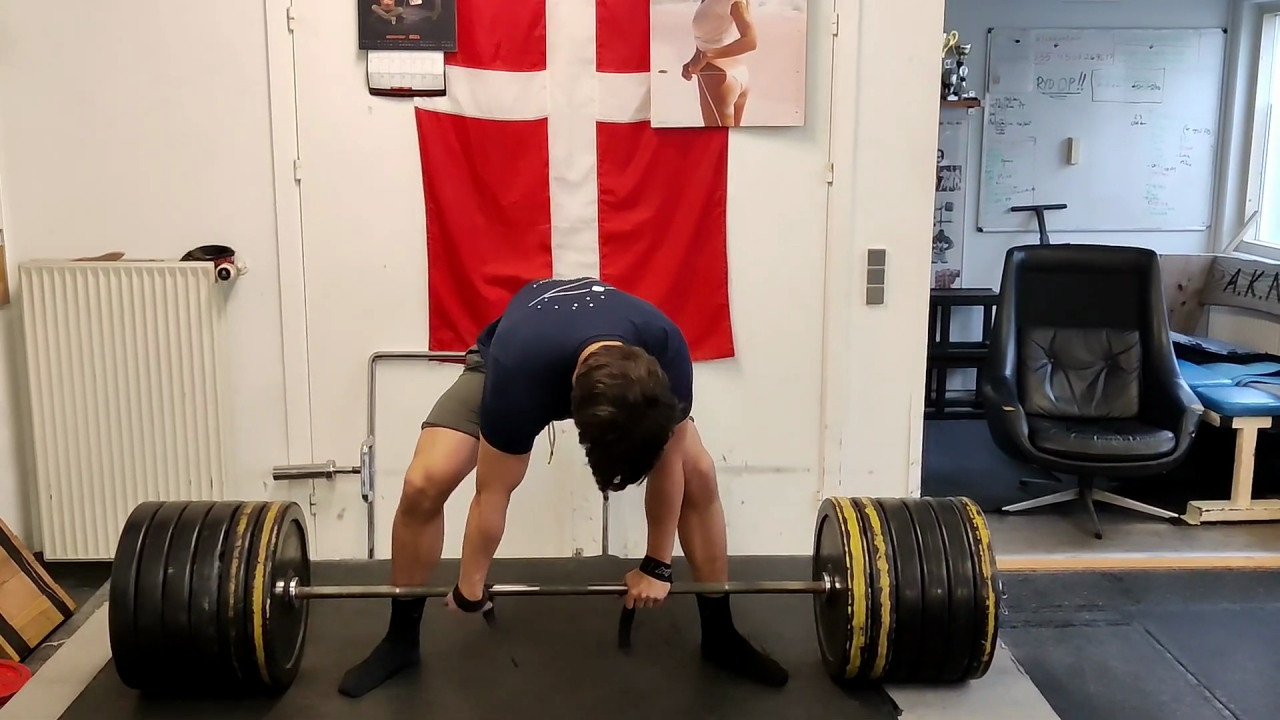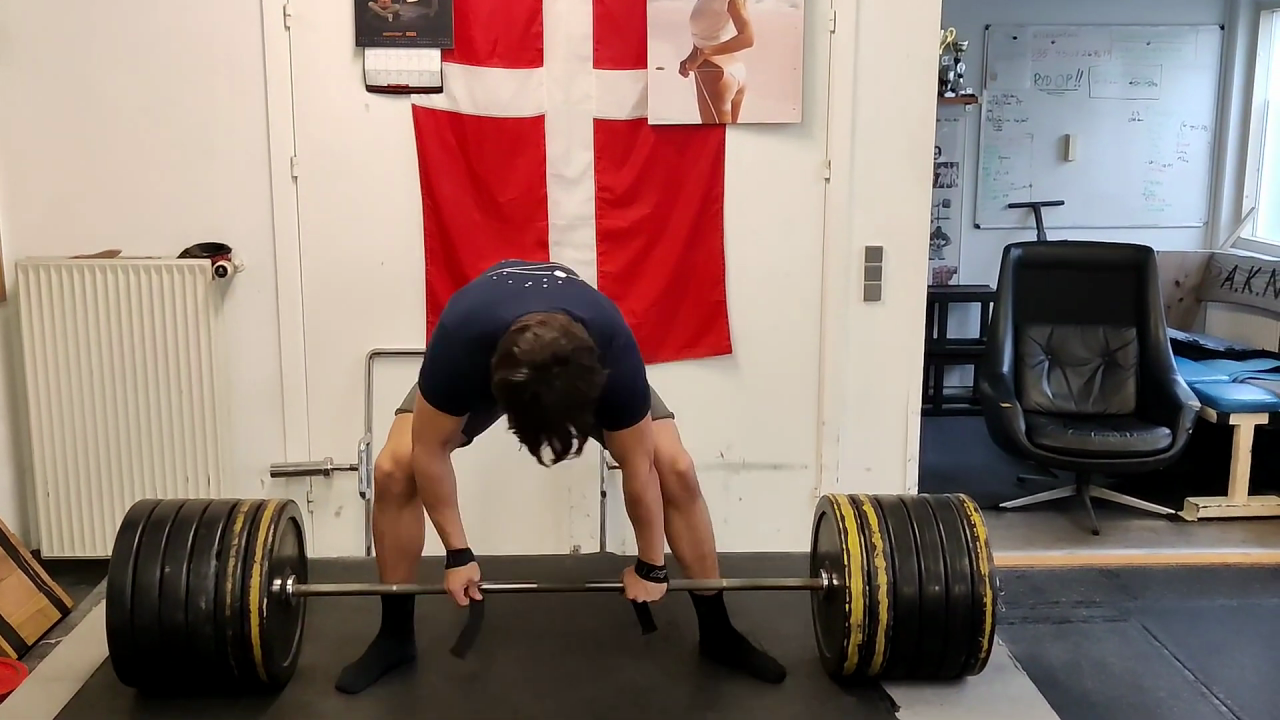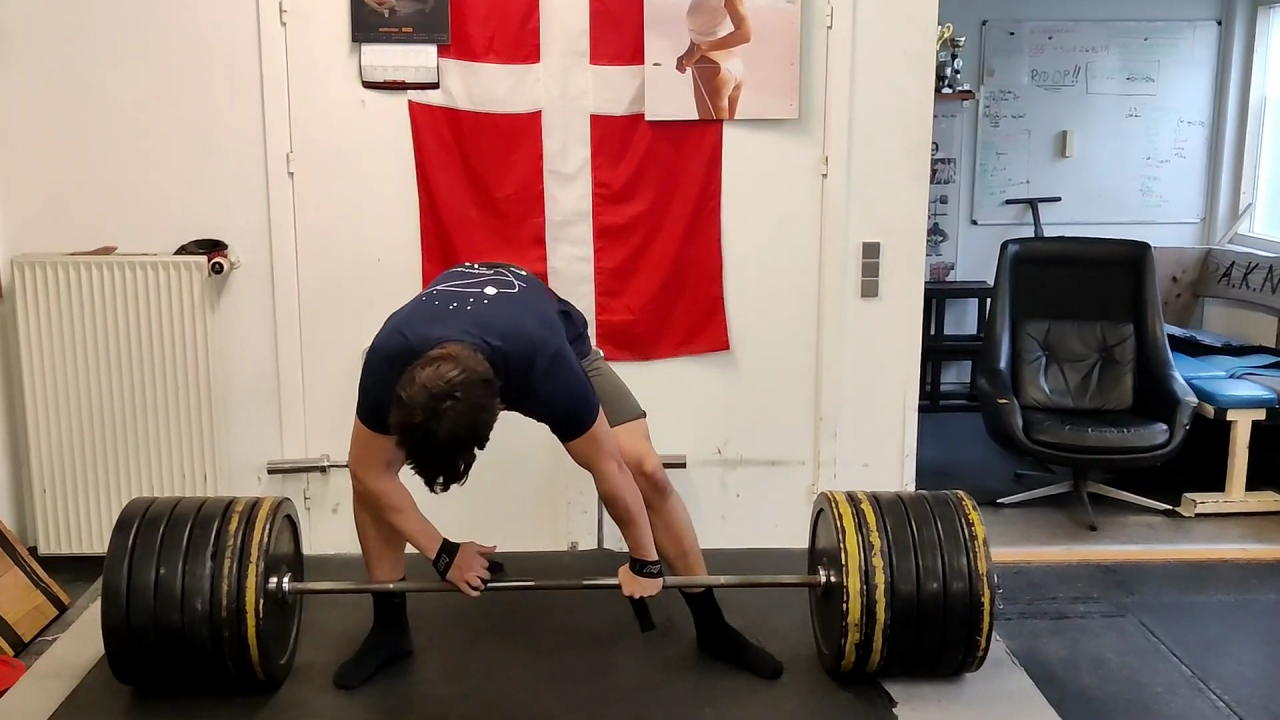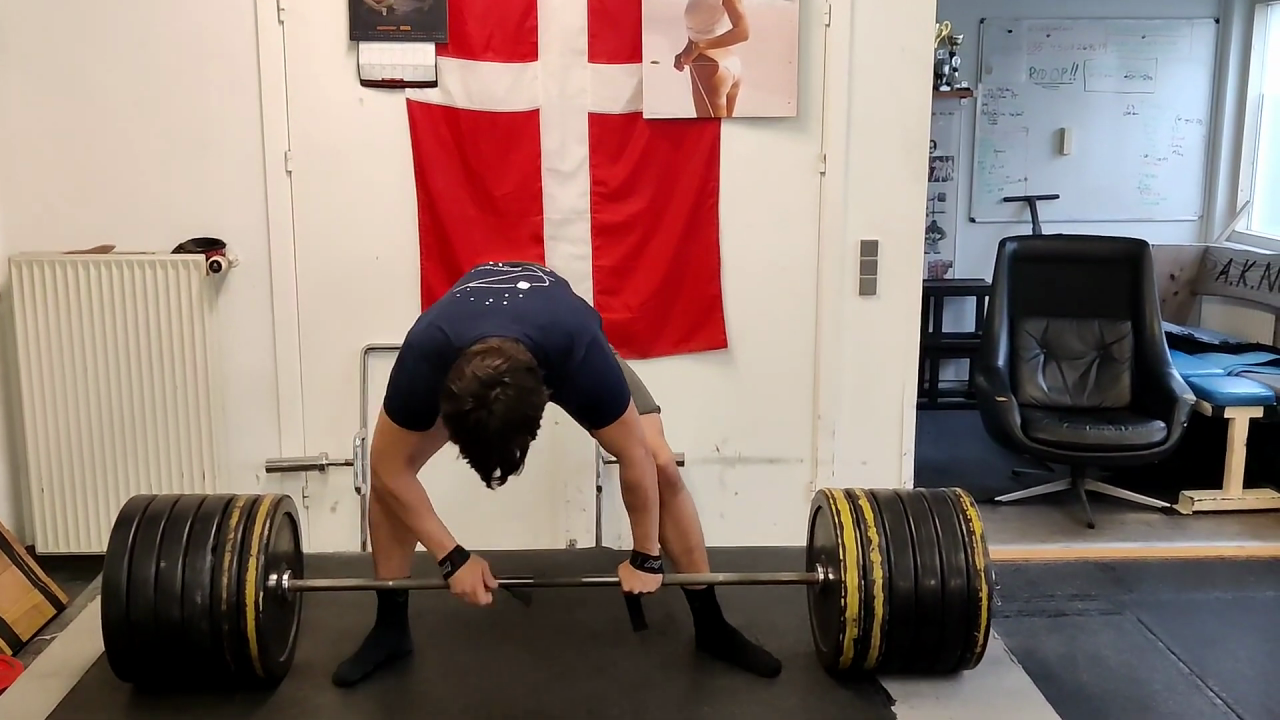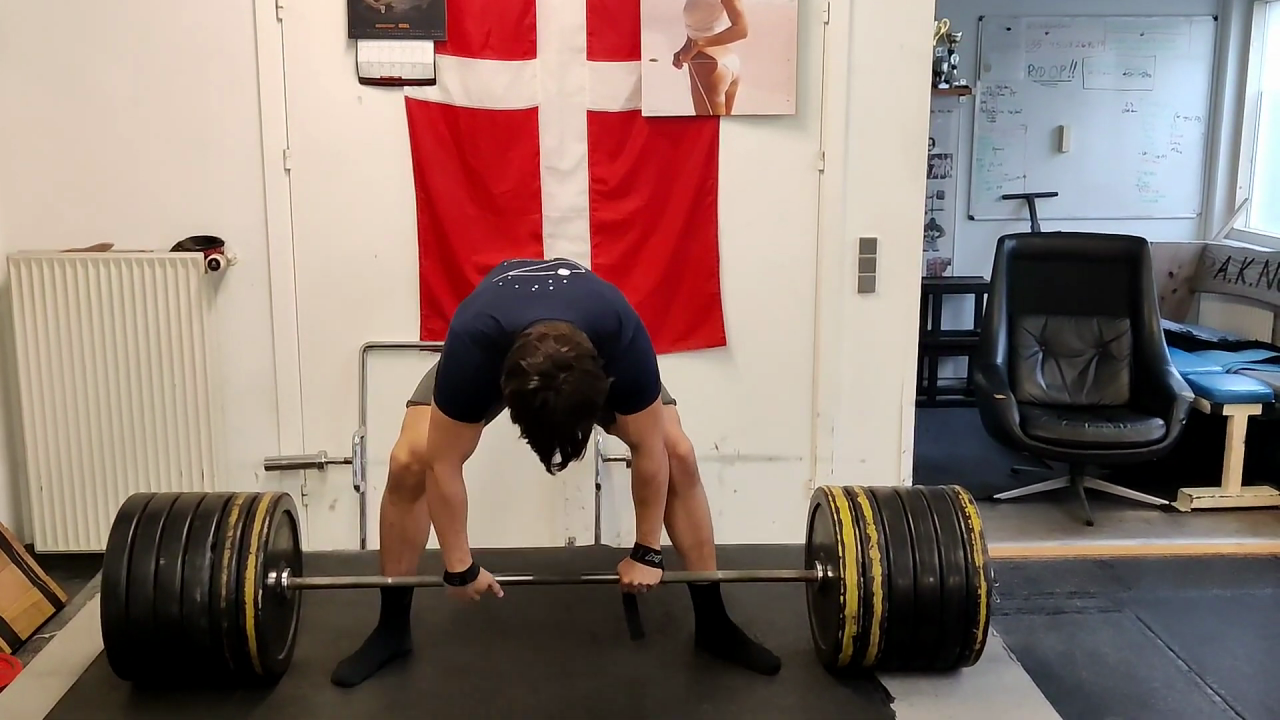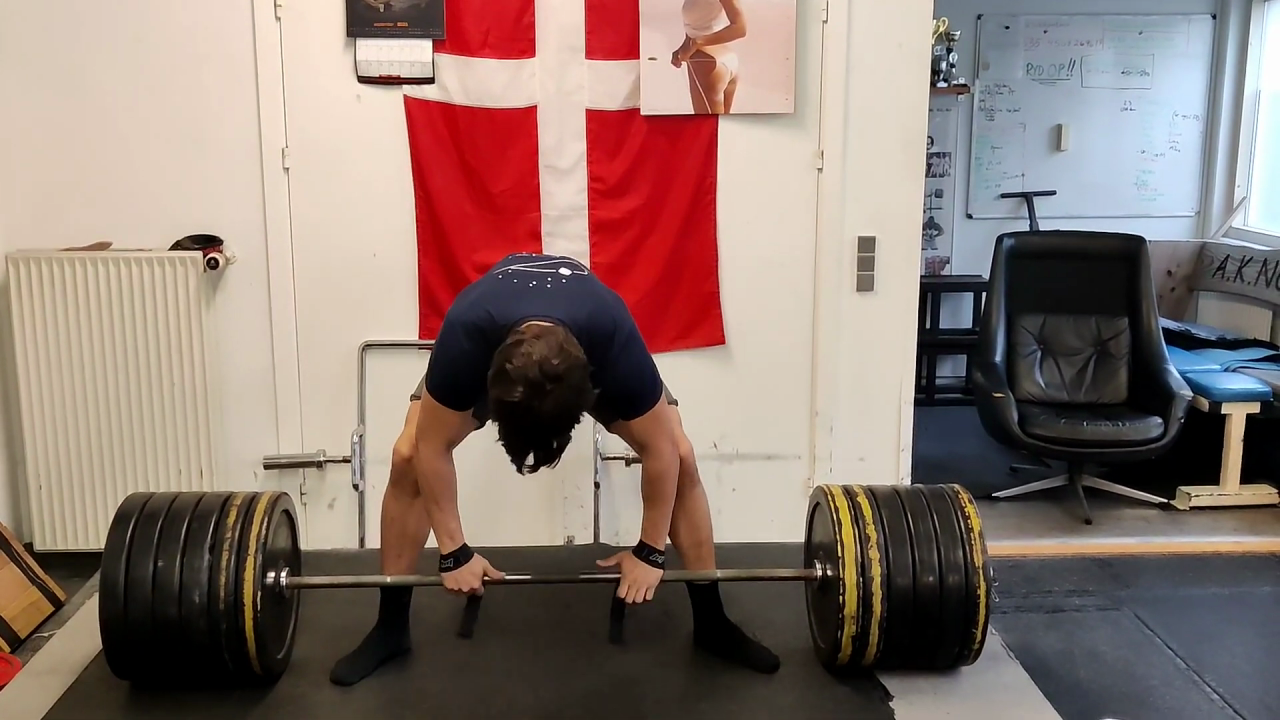
dt=0.4s
person 1, frame 1
left shoulder: (664, 353)
right shoulder: (517, 376)
left elbow: (667, 465)
right elbow: (493, 495)
left wrist: (657, 566)
right wrist: (469, 595)
right hip: (511, 360)
left knee: (697, 472)
right knee: (424, 483)
left ankle: (719, 635)
right ankle: (401, 639)
person 1, frame 2
left shoulder: (613, 349)
right shoulder: (459, 335)
left elbow: (639, 465)
right elbow: (427, 452)
left wrist: (651, 565)
right wrist: (458, 555)
left hip: (585, 353)
right hip: (480, 346)
left knee: (674, 469)
right knee: (393, 468)
left ankle: (717, 632)
right ankle: (396, 634)
person 1, frame 3
left shoulder: (548, 367)
right shoulder: (390, 361)
left elbow: (607, 467)
right elbow: (368, 469)
left wrist: (644, 561)
right wrist: (441, 552)
left hip: (554, 337)
left knee: (644, 468)
right knee: (369, 467)
left ankle: (712, 627)
right ankle: (389, 629)
person 1, frame 4
left shoulder: (580, 357)
right shoulder: (424, 358)
left elbow: (635, 458)
right elbow: (388, 473)
left wrist: (646, 556)
right wrist: (451, 558)
left hip: (562, 341)
right hip: (460, 339)
left knee: (660, 463)
right knee: (388, 461)
left ankle: (711, 626)
right ankle: (390, 628)
person 1, frame 5
left shoulder: (623, 339)
right shoulder: (471, 346)
left elbow: (650, 451)
right elbow: (446, 466)
left wrist: (646, 551)
right wrist: (459, 568)
left hip: (596, 342)
right hip: (492, 340)
left knee: (677, 454)
right knee: (409, 462)
left ankle: (713, 622)
right ankle: (392, 628)
person 1, frame 6
left shoulder: (617, 344)
right shoulder: (464, 339)
left elbow: (662, 449)
right elbow: (433, 448)
left wrist: (650, 550)
right wrist: (454, 551)
left hip: (592, 342)
right hip: (490, 337)
left knee: (680, 455)
right knee: (409, 455)
left ankle: (711, 621)
right ankle: (391, 626)
